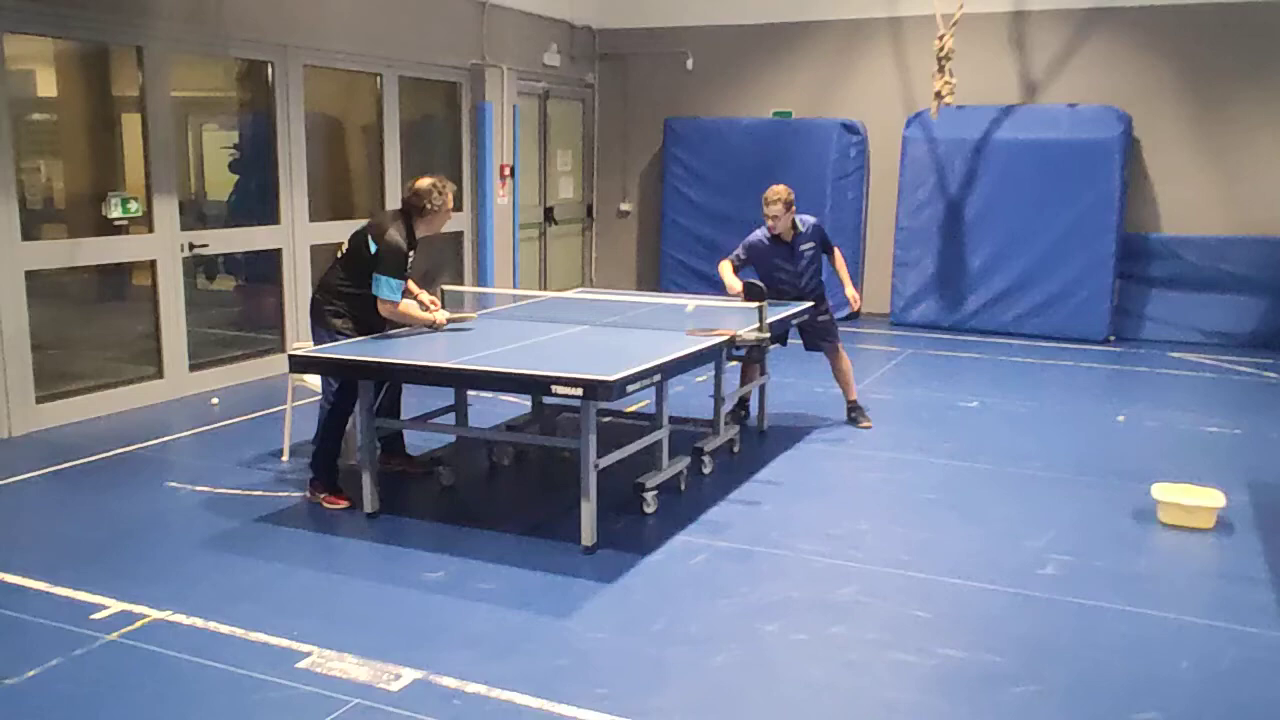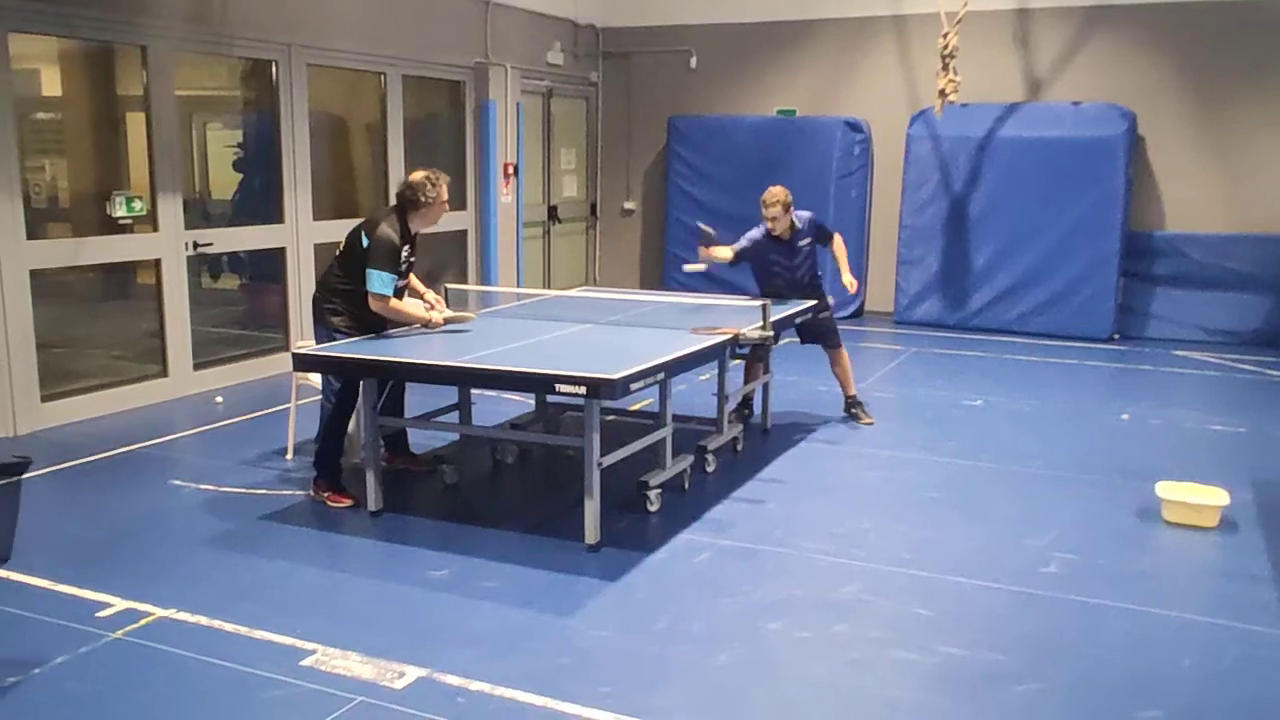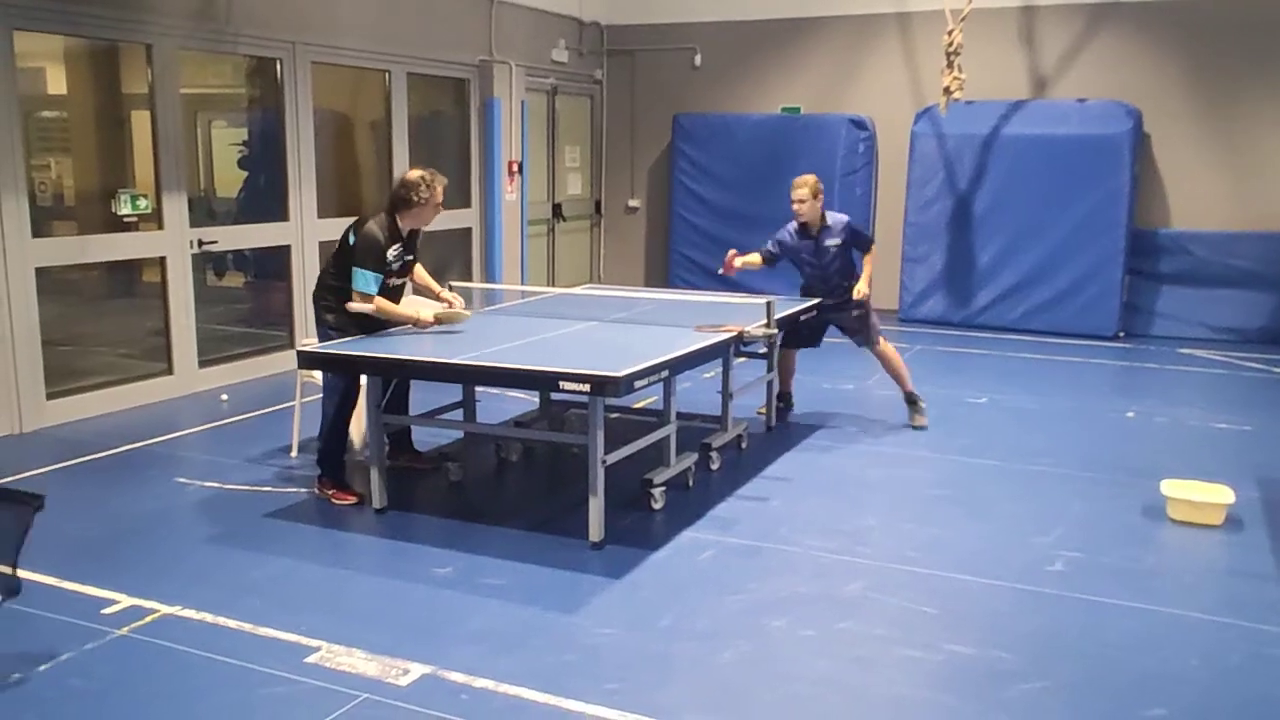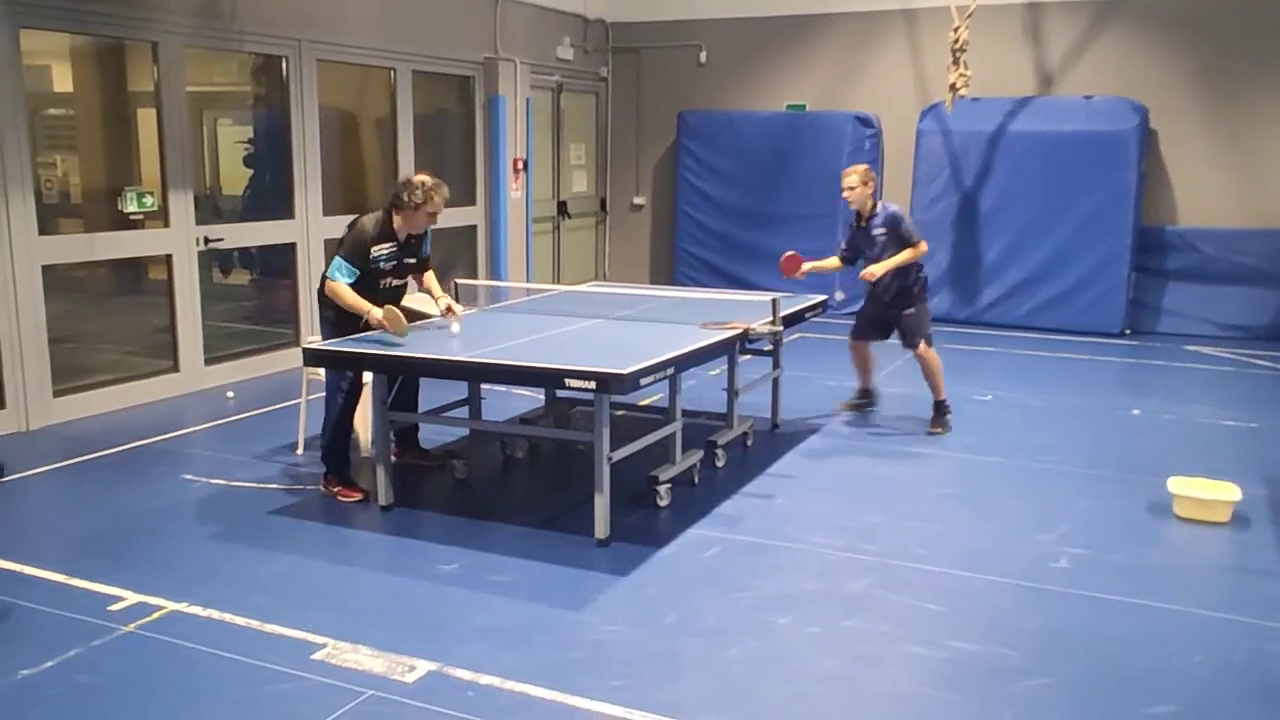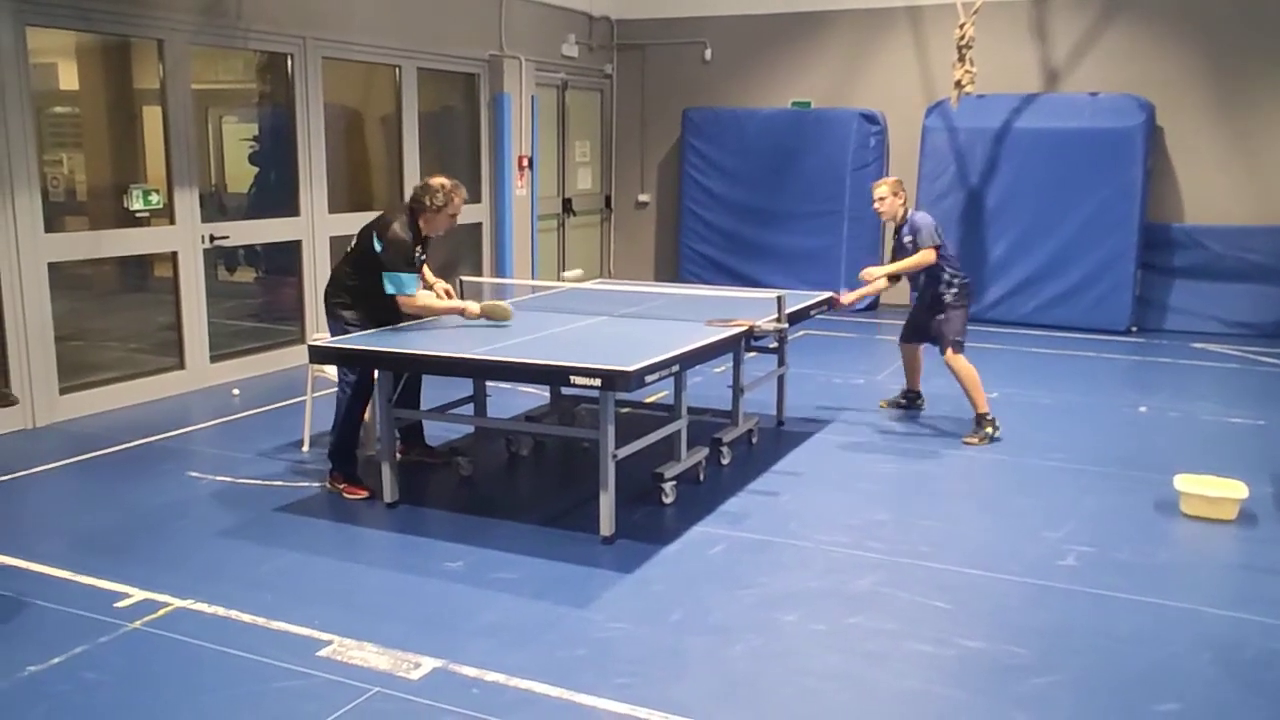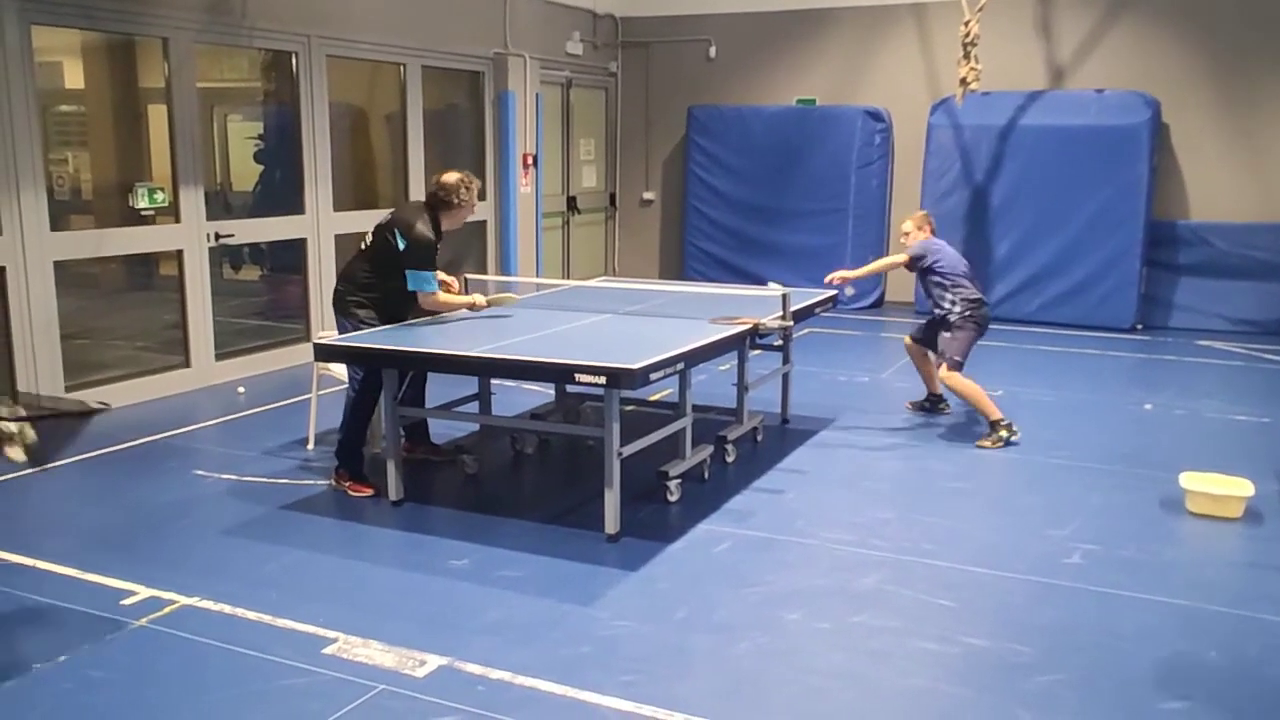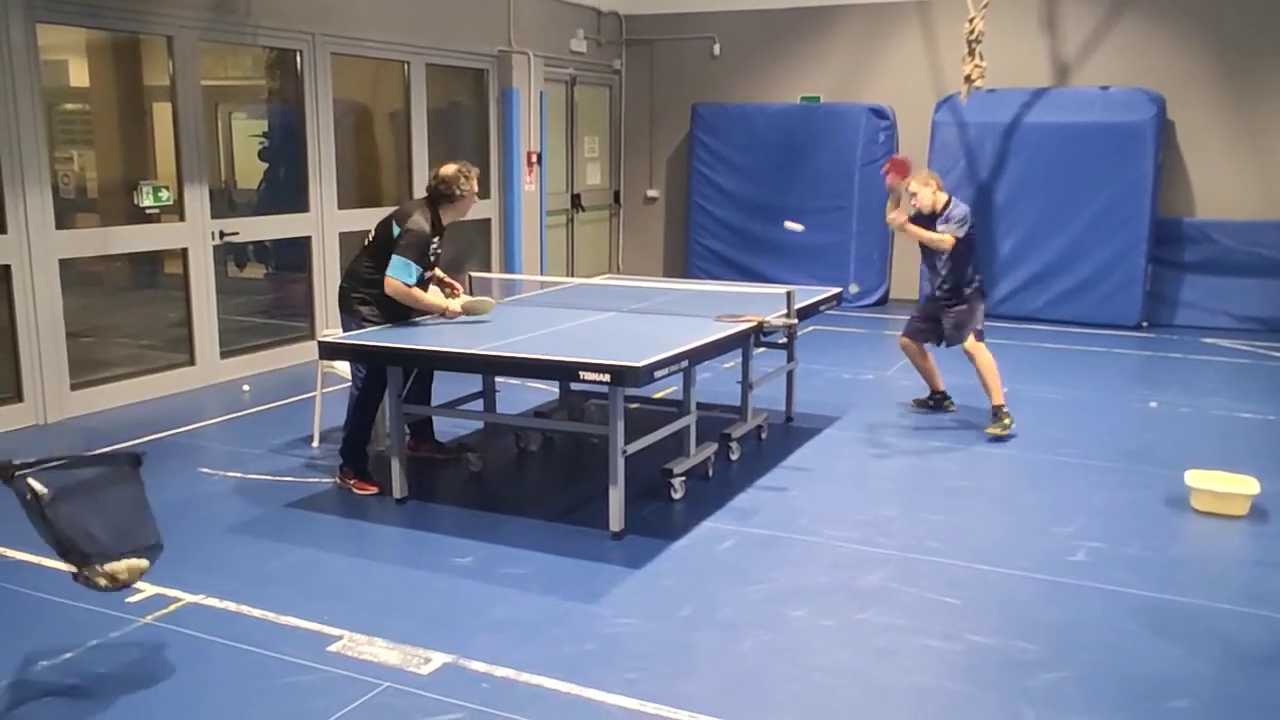
dt=0.3s
person 1, frame 1
left shoulder: (402, 226)
right shoulder: (393, 240)
right elbow: (388, 307)
left wrist: (418, 293)
right wrist: (430, 320)
left hip: (364, 316)
right hip: (337, 317)
left knee: (388, 379)
right knee: (341, 395)
left ankle: (392, 452)
right ankle: (322, 482)
person 1, frame 2
left shoulder: (404, 228)
right shoulder: (385, 236)
right elbow: (380, 302)
left wrist: (424, 293)
right wrist: (425, 318)
left hip: (368, 317)
right hip: (339, 316)
left knee: (392, 378)
right knee: (343, 394)
left ankle: (396, 451)
right ankle: (325, 480)
person 1, frame 3
left shoulder: (410, 228)
right shoulder: (373, 235)
left elbow: (409, 267)
right elbow: (359, 299)
left wrist: (439, 292)
right wrist: (412, 318)
left hip: (376, 315)
right hip: (340, 315)
left knee: (396, 376)
right knee: (343, 392)
left ankle: (400, 448)
right ankle: (330, 477)
person 1, frame 4
left shoulder: (419, 233)
right shoulder: (366, 231)
left elbow: (422, 270)
right elbow: (332, 286)
left wrist: (440, 297)
right wrist: (369, 312)
left hip: (384, 312)
right hip: (344, 314)
left knee: (406, 373)
right knee: (345, 388)
left ankle: (406, 446)
right ankle: (335, 474)
person 1, frame 5
left shoulder: (415, 224)
right shoulder: (396, 235)
right elbow: (410, 303)
left wrist: (430, 280)
right wrist: (459, 307)
left hip: (382, 308)
right hip: (350, 308)
right knee: (357, 385)
left ankle: (411, 442)
right ankle: (341, 471)
person 1, frame 6
left shoulder: (422, 214)
right shoulder: (420, 234)
right elbow: (429, 300)
left wrist: (436, 275)
right wrist: (470, 301)
left hip: (389, 303)
right hip: (360, 305)
left knee: (413, 367)
right knee: (367, 383)
left ankle: (416, 440)
right ankle: (347, 469)
person 1, frame 7
left shoulder: (433, 218)
right shoulder: (418, 228)
right elbow: (395, 286)
left wrist: (440, 278)
right wrist: (440, 306)
left hip: (399, 306)
right hip: (366, 304)
left knee: (419, 367)
right knee: (371, 382)
left ankle: (421, 438)
right ankle: (351, 467)
person 2, frame 1
left shoulder: (812, 227)
right shoulder: (758, 241)
left elbow: (833, 252)
right elbow: (726, 263)
left wrist: (848, 286)
right wrist: (730, 278)
left hip: (813, 301)
right hip: (775, 303)
left knee: (835, 350)
left ankle: (853, 406)
right ankle: (742, 404)
person 2, frame 2
left shoulder: (808, 222)
right shoulder: (757, 239)
left elbow: (833, 239)
right elbow: (731, 252)
left wrist: (845, 272)
right wrist: (711, 252)
left hip: (811, 297)
right hip: (775, 302)
left knee: (835, 347)
right knee: (758, 351)
left ankle: (852, 402)
right ankle: (746, 404)
person 2, frame 3
left shoulder: (843, 225)
right shoulder: (788, 235)
left elbow: (869, 249)
right elbow: (764, 258)
left wrist: (864, 282)
right wrist: (740, 262)
left hip: (848, 299)
right hip: (814, 300)
left knee: (878, 344)
right knee: (788, 347)
left ankle: (913, 400)
right ankle: (784, 399)
person 2, frame 4
left shoulder: (892, 215)
right shoulder: (855, 226)
left elbow: (920, 248)
right elbow: (842, 260)
left wrist: (883, 267)
right wrist: (811, 265)
left hip: (909, 291)
right hip: (879, 294)
left knee: (921, 348)
right knee: (858, 341)
left ankle: (941, 407)
right ankle: (866, 393)
person 2, frame 5
left shoulder: (919, 221)
right shoulder: (899, 235)
left elbow: (929, 256)
right elbow: (891, 279)
left wrist: (885, 267)
right wrist: (856, 295)
left hip: (951, 296)
right hip: (929, 297)
left knee: (951, 355)
right knee: (907, 344)
left ankle: (986, 421)
right ankle: (912, 396)
person 2, frame 6
left shoulder: (927, 247)
right shoulder: (940, 252)
left elbow: (896, 260)
left wrist: (853, 274)
left hip: (965, 316)
right hip: (952, 315)
left knee: (947, 373)
right knee: (913, 343)
left ankle: (1001, 425)
right ankle: (936, 399)
person 2, frame 7
left shoulder: (960, 211)
right shoulder: (926, 215)
left elbow: (946, 242)
right elbow: (894, 223)
left wrist: (911, 229)
right wrist: (896, 194)
left hip: (963, 295)
right hip: (937, 295)
left knee: (972, 344)
right knee: (908, 341)
left ankle: (1000, 411)
right ankle: (940, 396)
